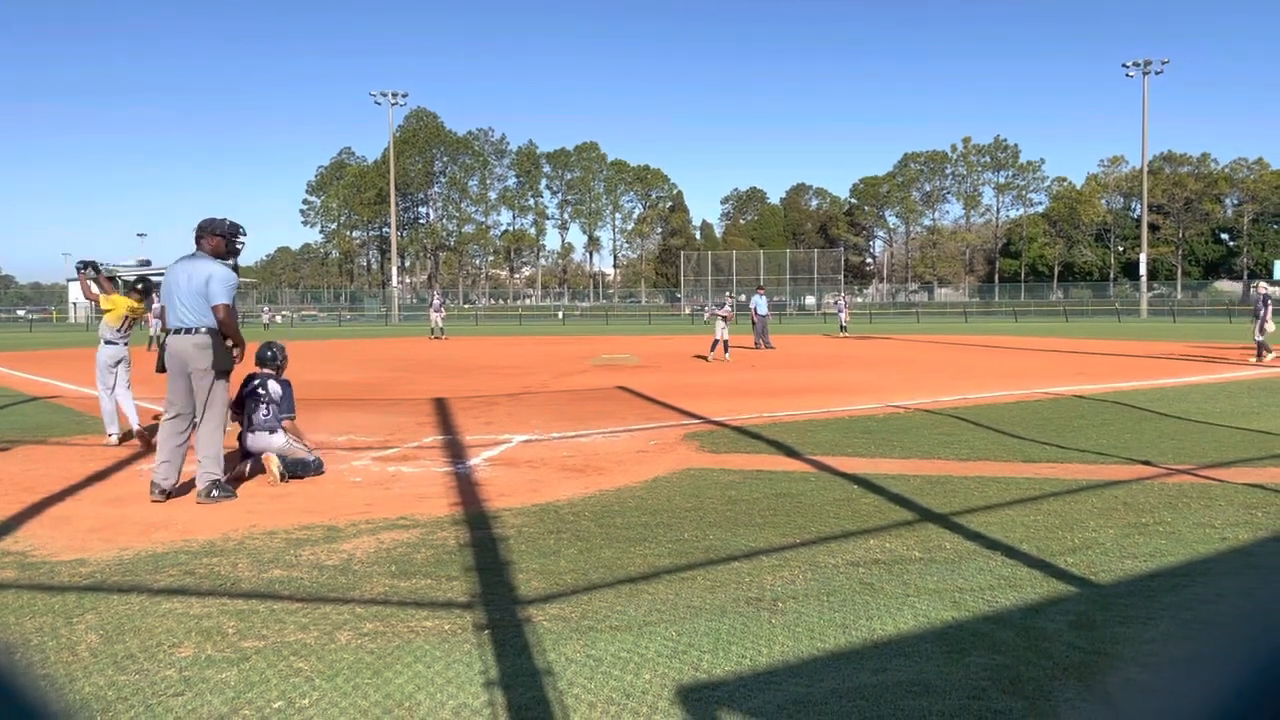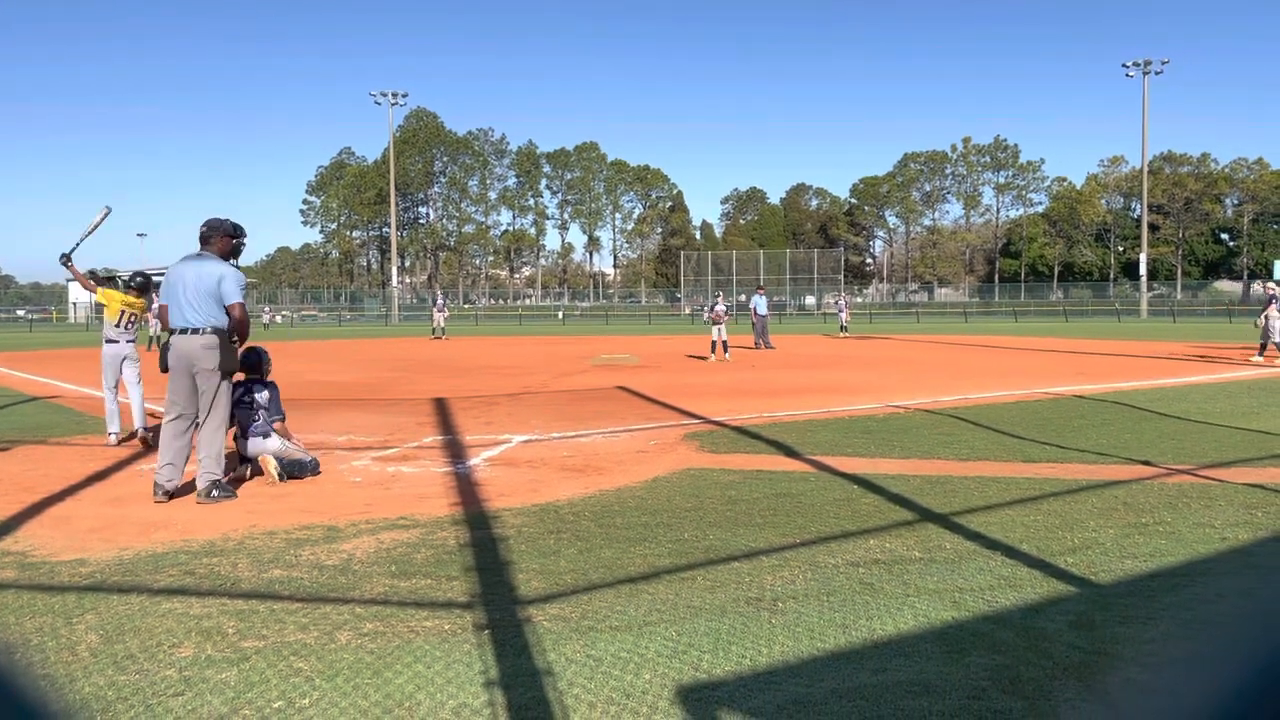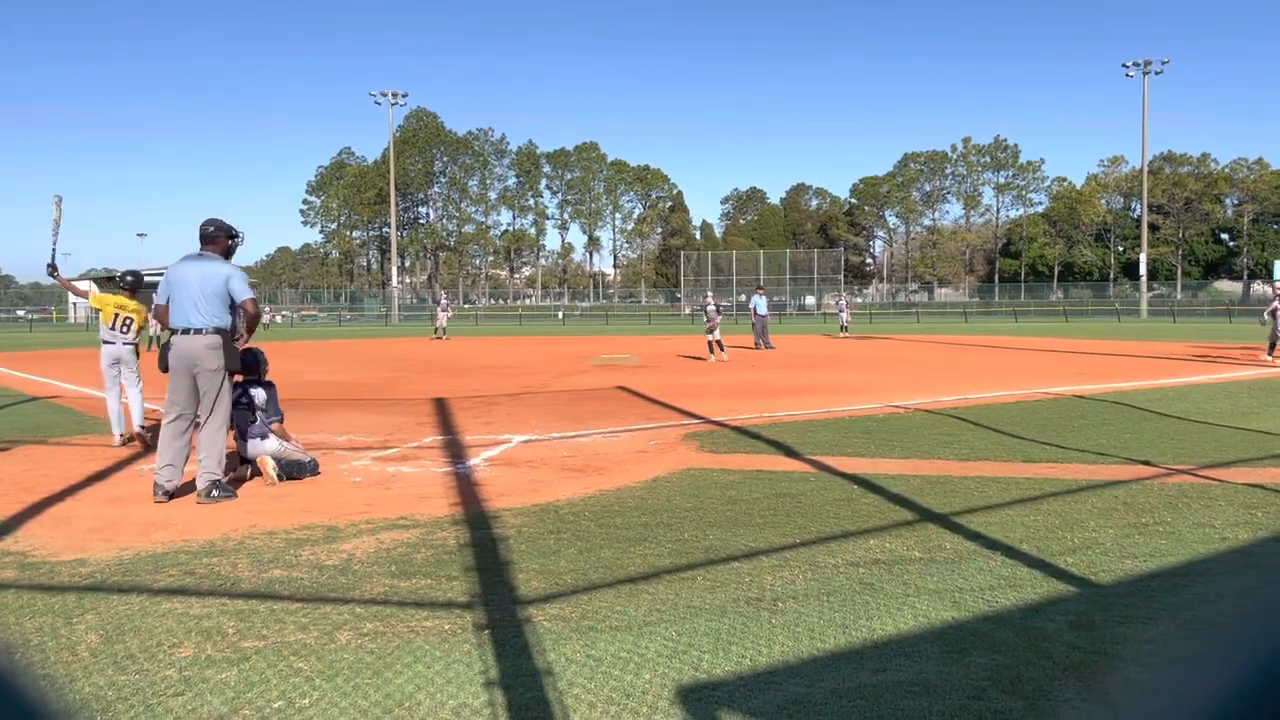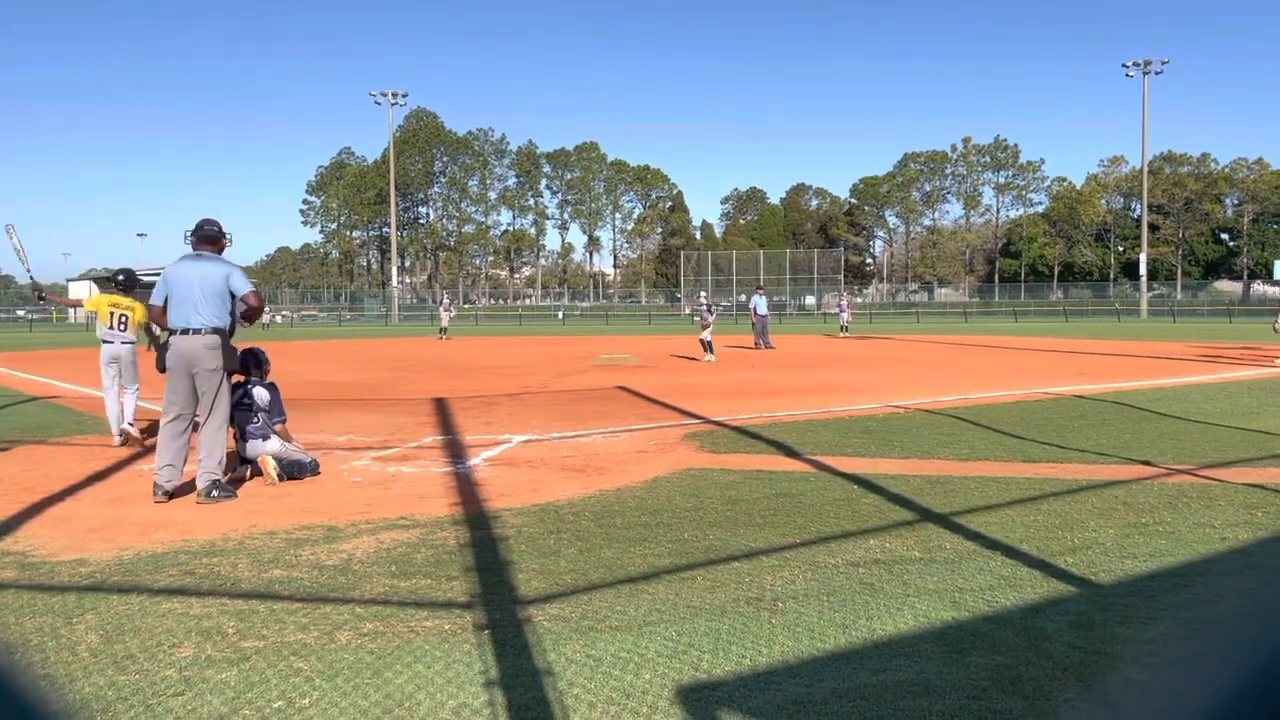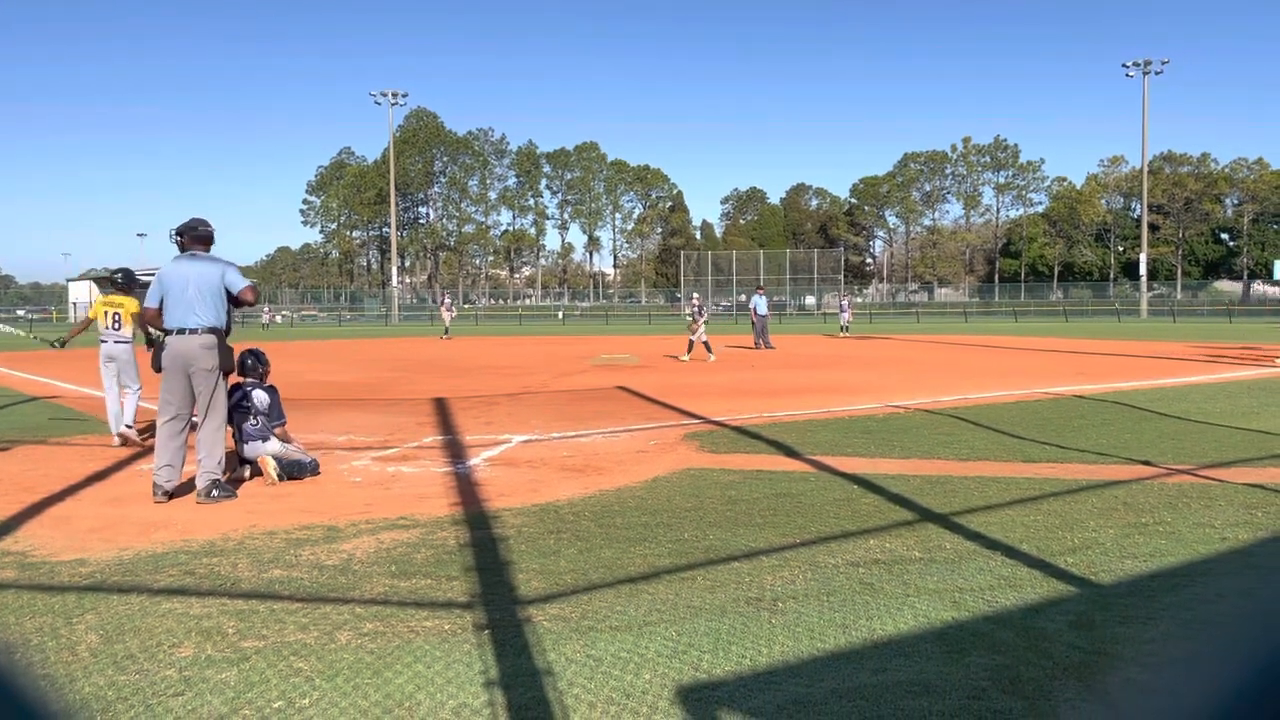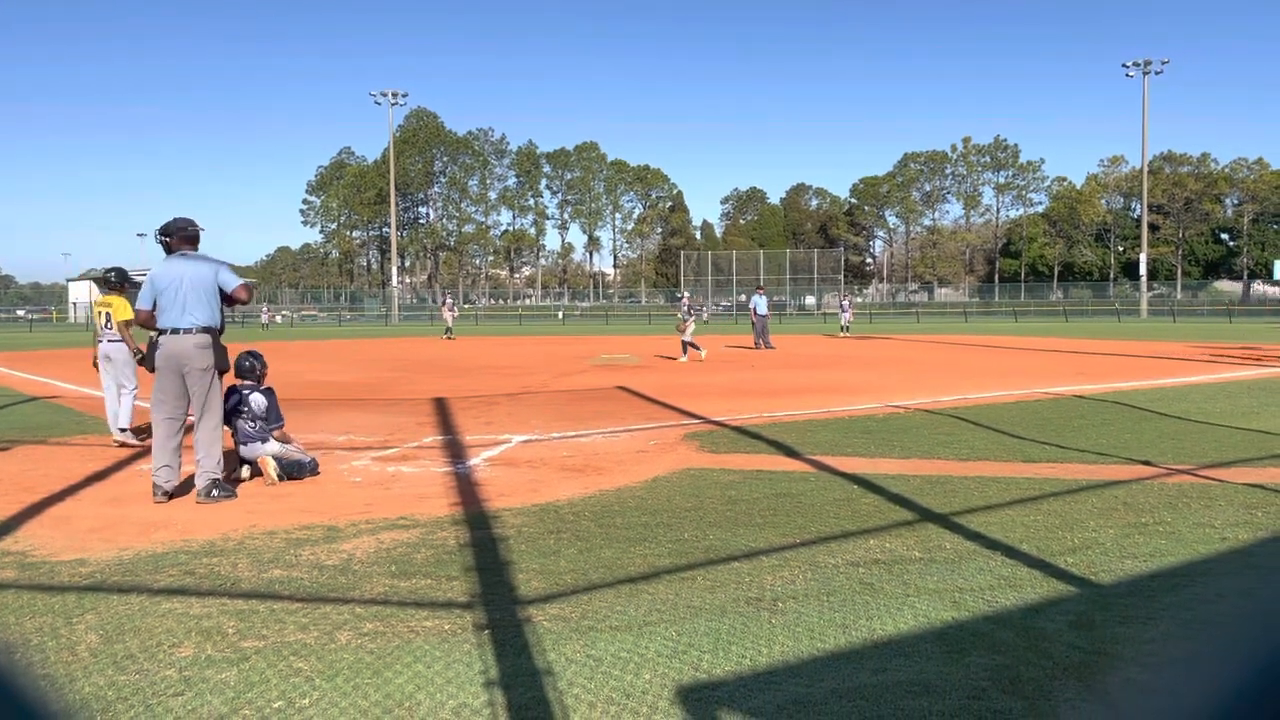
dt=0.2s
person 1, frame 1
left shoulder: (174, 269)
right shoulder: (220, 272)
left elbow: (166, 313)
right elbow: (222, 315)
right wrist: (239, 342)
left hip: (174, 344)
right hip: (205, 345)
left knee: (176, 415)
right knee: (211, 417)
left ankle: (162, 481)
right ankle: (210, 484)
person 1, frame 2
left shoulder: (176, 268)
right shoulder: (227, 271)
left elbow: (163, 313)
right elbow: (238, 314)
right wrist: (242, 337)
left hip: (178, 345)
right hip: (211, 345)
left knee: (176, 416)
right knee: (213, 417)
left ankle: (164, 482)
right ankle: (209, 484)
person 1, frame 3
left shoulder: (176, 268)
right shoulder: (229, 271)
left elbow: (159, 311)
right elbow: (251, 309)
right wrist: (247, 333)
left hip: (179, 345)
right hip: (213, 346)
left knee: (176, 415)
right knee: (214, 417)
left ankle: (164, 482)
right ankle: (209, 484)
person 1, frame 4
left shoulder: (173, 269)
right shoulder: (227, 270)
left elbow: (155, 312)
right elbow: (255, 302)
right wrist: (248, 318)
left hip: (177, 345)
right hip: (211, 346)
left knee: (174, 416)
right knee: (214, 417)
left ankle: (163, 483)
right ankle: (209, 484)
person 1, frame 5
left shoulder: (166, 270)
right shoulder: (222, 268)
left elbow: (149, 314)
right elbow: (250, 297)
right wrist: (231, 301)
left hip: (173, 346)
right hip: (207, 345)
left knee: (171, 416)
right knee: (211, 416)
left ankle: (163, 483)
right ankle: (209, 484)
person 1, frame 6
left shoulder: (158, 271)
right shoulder: (215, 267)
left elbow: (142, 317)
right elbow: (244, 295)
right wrist: (222, 298)
left hip: (166, 346)
right hip: (201, 345)
left knee: (166, 416)
right knee: (208, 416)
left ankle: (162, 483)
right ankle: (209, 483)
